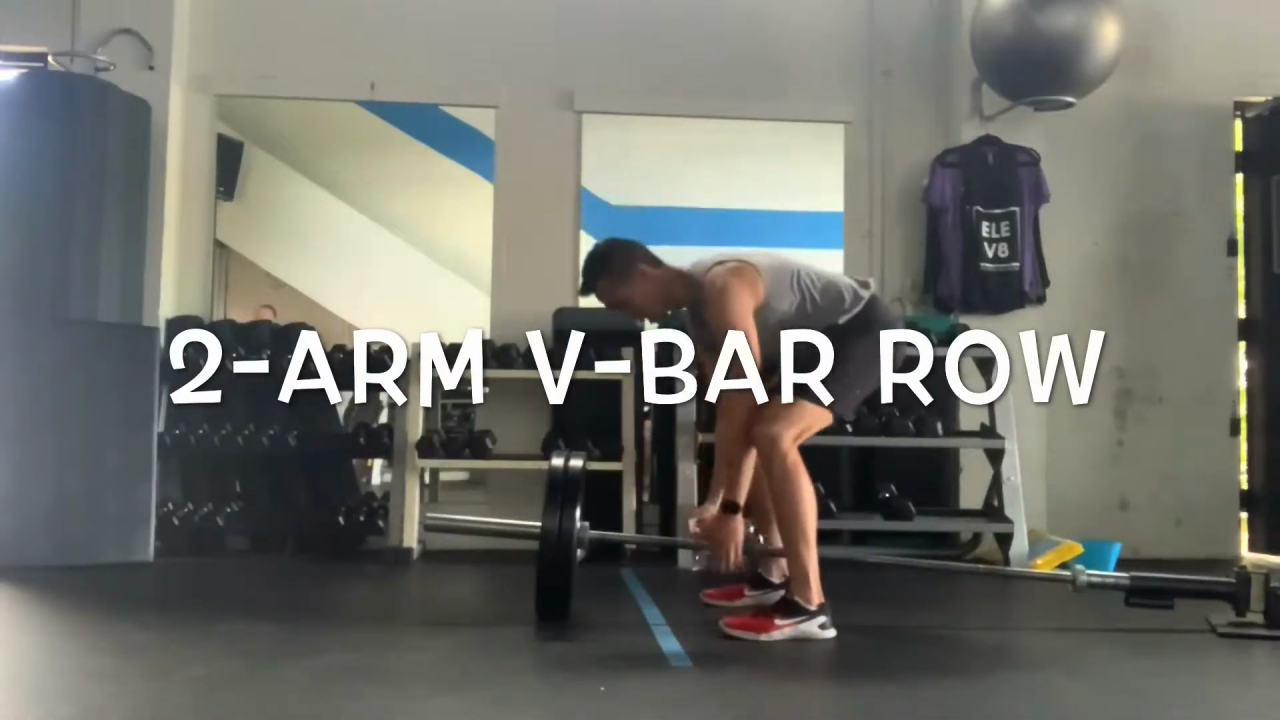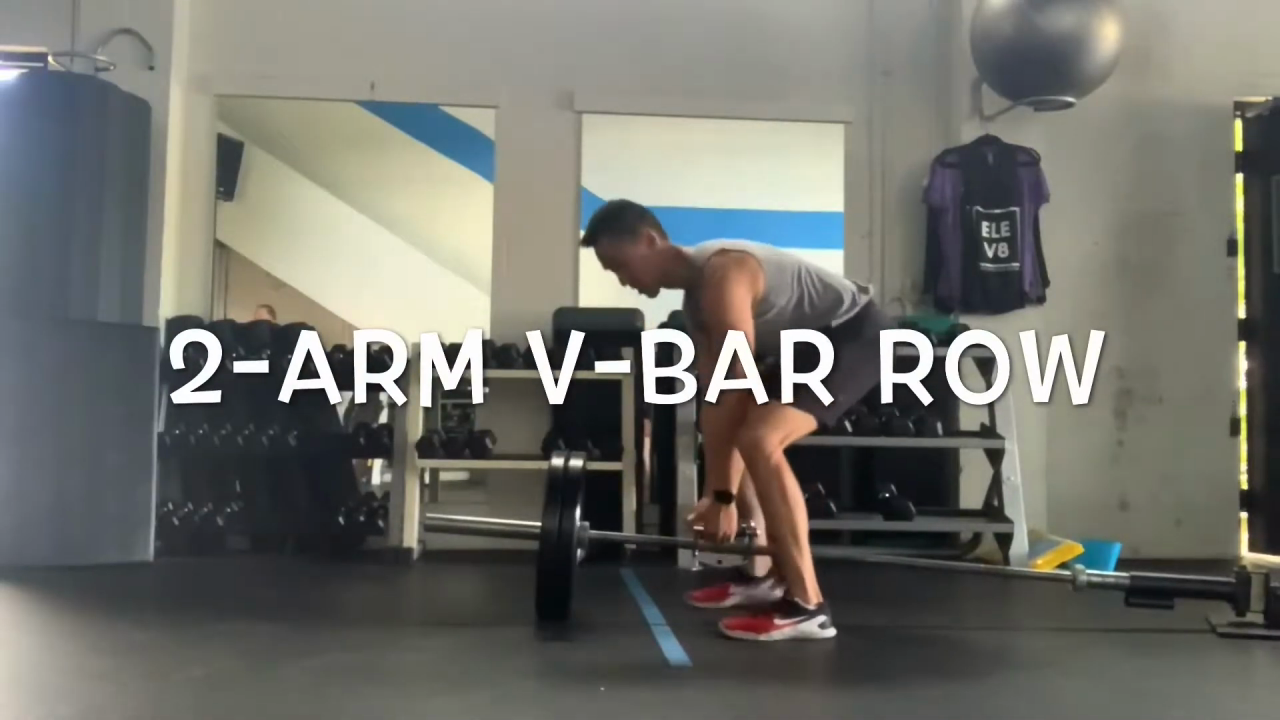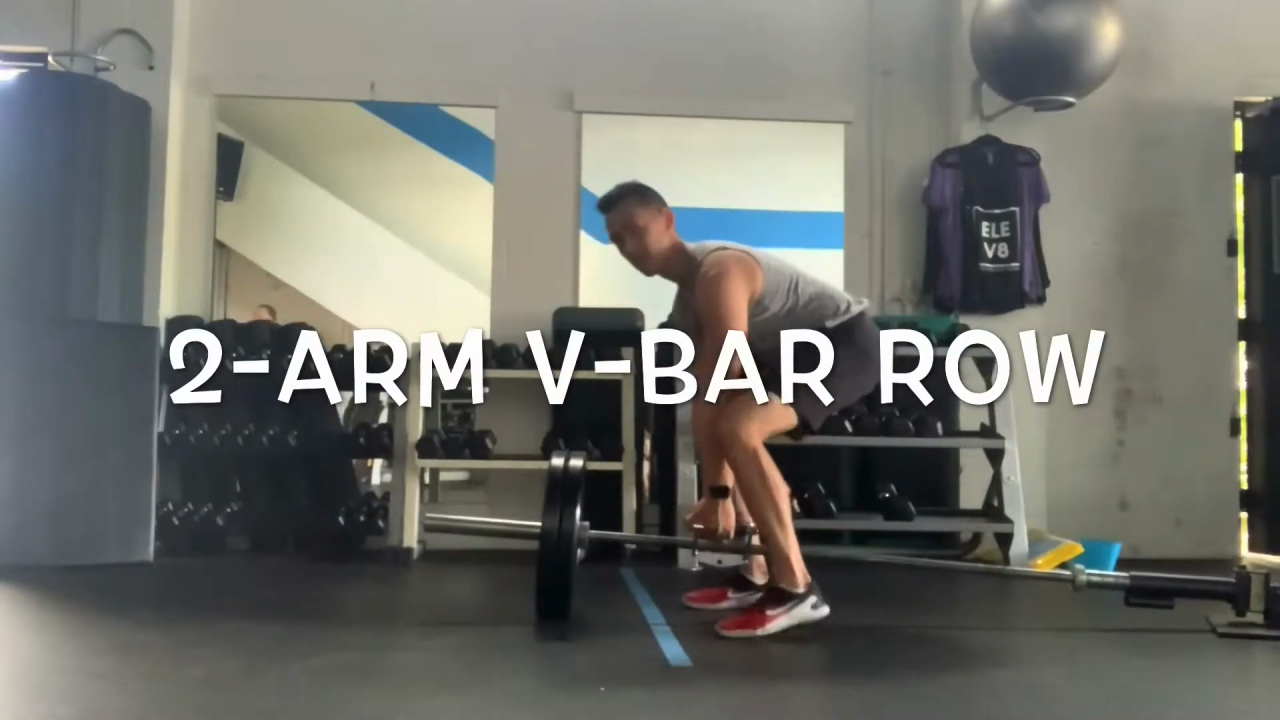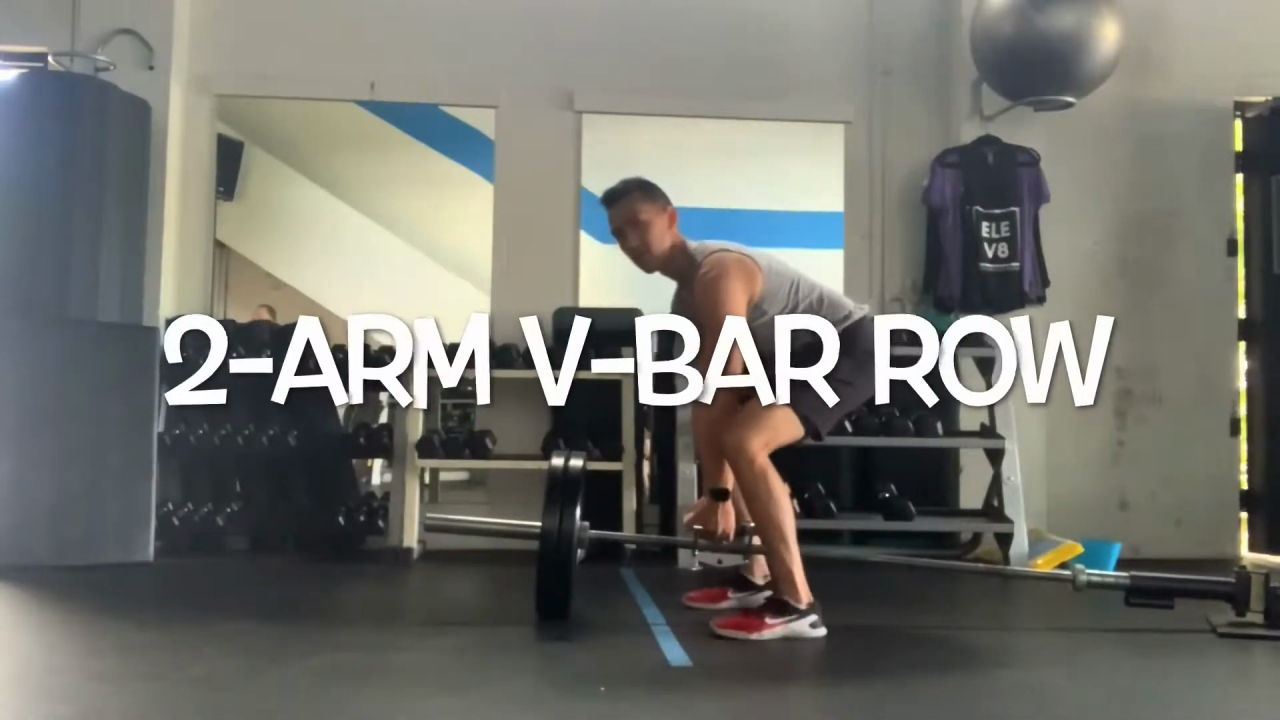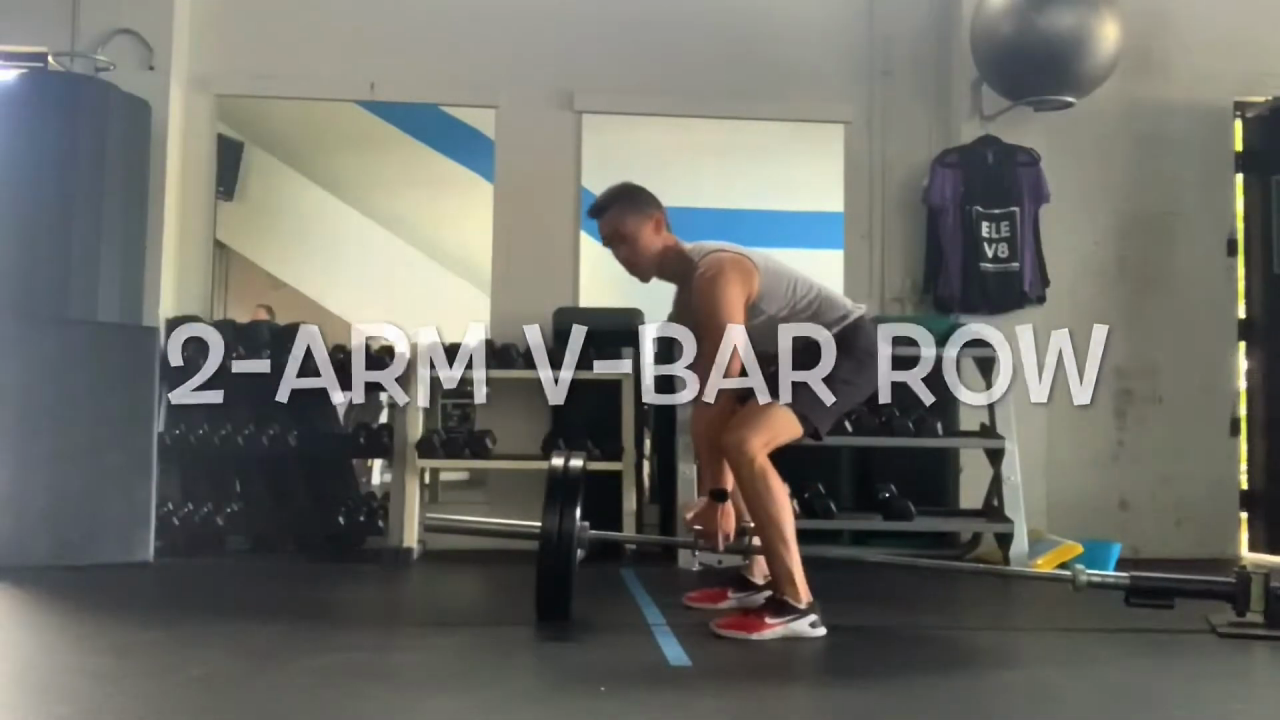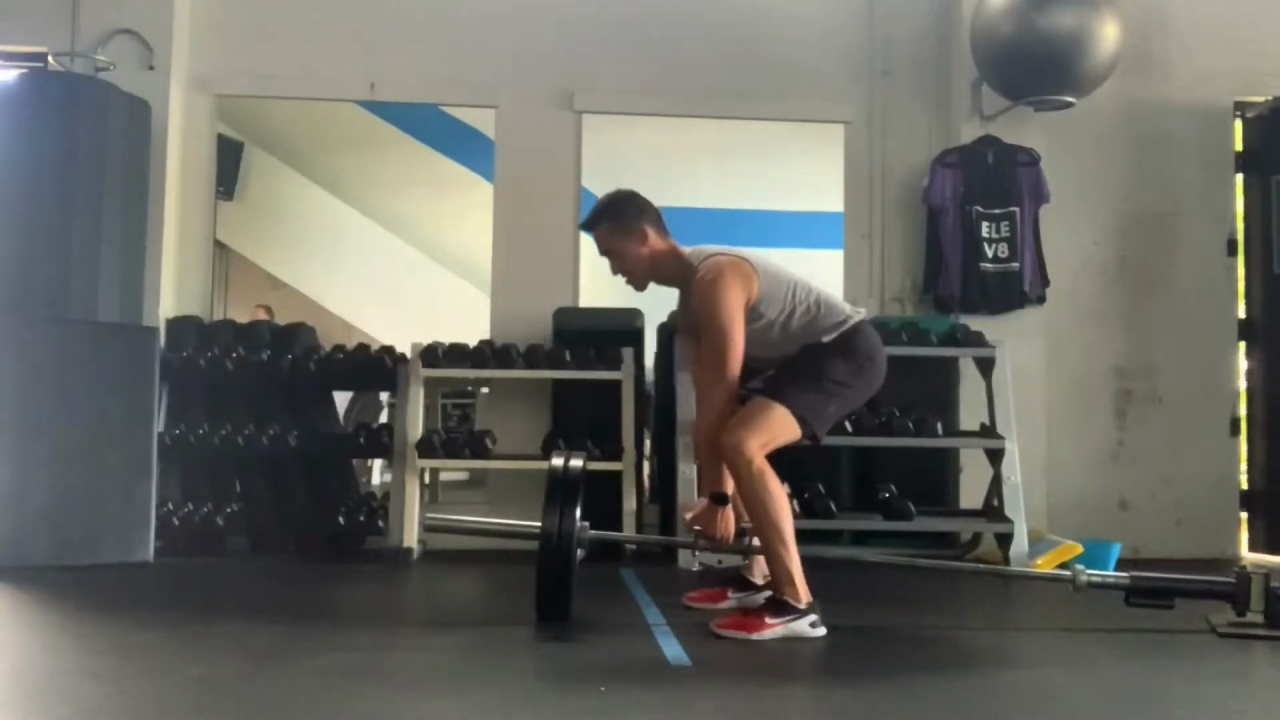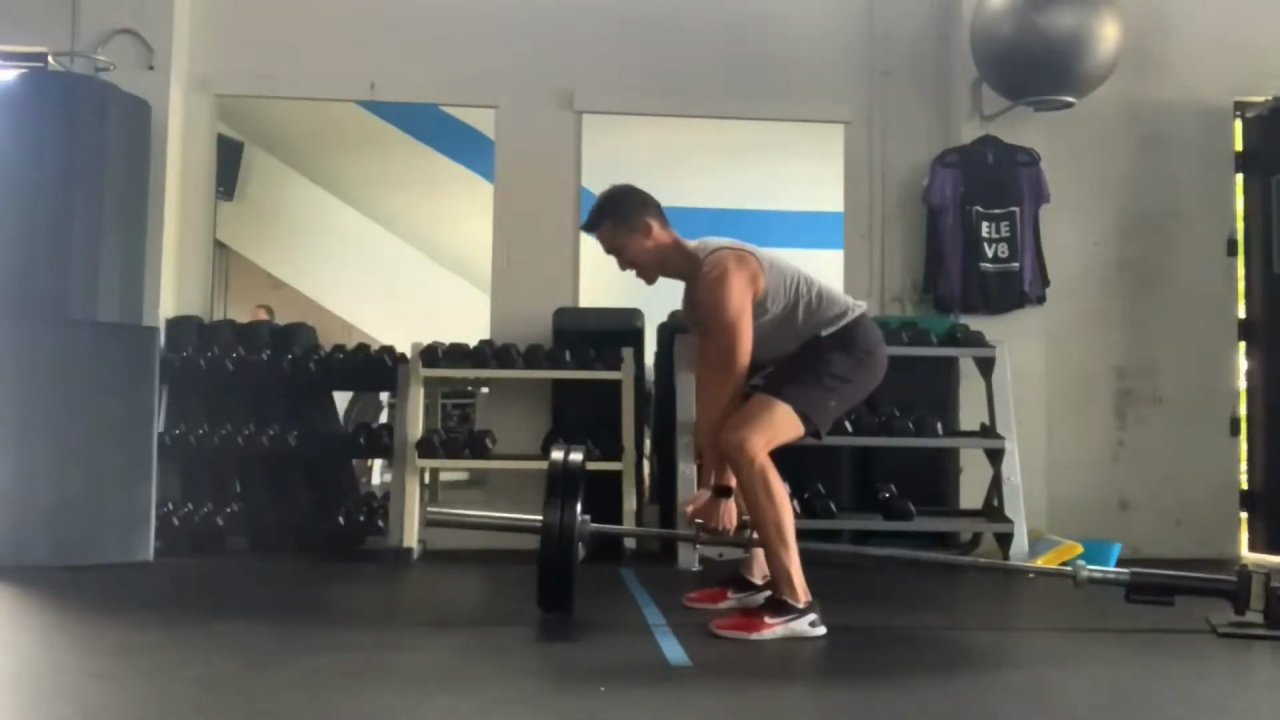
dt=0.3s
person 1, frame 1
left shoulder: (721, 288)
right shoulder: (698, 314)
left elbow: (742, 402)
right elbow: (729, 410)
left wrist: (730, 510)
right wrist: (716, 504)
left hip: (861, 329)
right hip: (823, 337)
left knee: (774, 436)
right knee: (755, 437)
left ankle: (808, 605)
right ankle: (774, 576)
person 1, frame 2
left shoulder: (721, 276)
right shoulder: (695, 296)
left elbow: (733, 393)
right elbow: (713, 400)
left wrist: (723, 497)
right wrist: (714, 493)
left hip: (853, 333)
right hip: (813, 339)
left knee: (759, 439)
right knee: (737, 434)
left ankle: (806, 604)
right ankle: (760, 571)
person 1, frame 3
left shoulder: (718, 273)
right shoulder: (686, 297)
left elbow: (724, 387)
right elbow: (705, 398)
left wrist: (719, 493)
right wrist: (713, 490)
left hip: (846, 342)
right hip: (802, 349)
left knee: (738, 432)
right knee: (723, 433)
left ankle: (796, 590)
right ankle: (756, 577)
person 1, frame 4
left shoulder: (718, 275)
right shoulder: (686, 295)
left elbow: (724, 392)
right elbow: (705, 400)
left wrist: (718, 495)
right wrist: (711, 492)
left hip: (847, 346)
right hip: (804, 351)
left knee: (743, 443)
right knee: (725, 440)
left ankle: (797, 605)
right ankle: (756, 578)
person 1, frame 5
left shoulder: (714, 275)
right shoulder: (686, 296)
left elbow: (722, 393)
right elbow: (704, 401)
left wrist: (718, 496)
right wrist: (711, 491)
left hip: (846, 346)
right hip: (806, 351)
left knee: (743, 442)
right knee: (723, 438)
left ankle: (796, 605)
right ankle: (756, 578)
person 1, frame 6
left shoulder: (714, 280)
right shoulder: (689, 295)
left elbow: (722, 395)
right elbow: (708, 403)
left wrist: (718, 498)
right wrist: (710, 492)
left hip: (847, 350)
right hip: (811, 354)
left knee: (741, 443)
right knee: (722, 440)
left ankle: (796, 604)
right ankle: (756, 577)
person 1, frame 7
left shoulder: (720, 273)
right shoulder: (695, 286)
left elbow: (729, 388)
right elbow: (710, 390)
left wrist: (720, 488)
right wrist: (712, 482)
left hip: (846, 344)
right hip: (809, 348)
left knee: (744, 442)
right knee: (729, 442)
left ankle: (795, 604)
right ankle: (755, 579)
